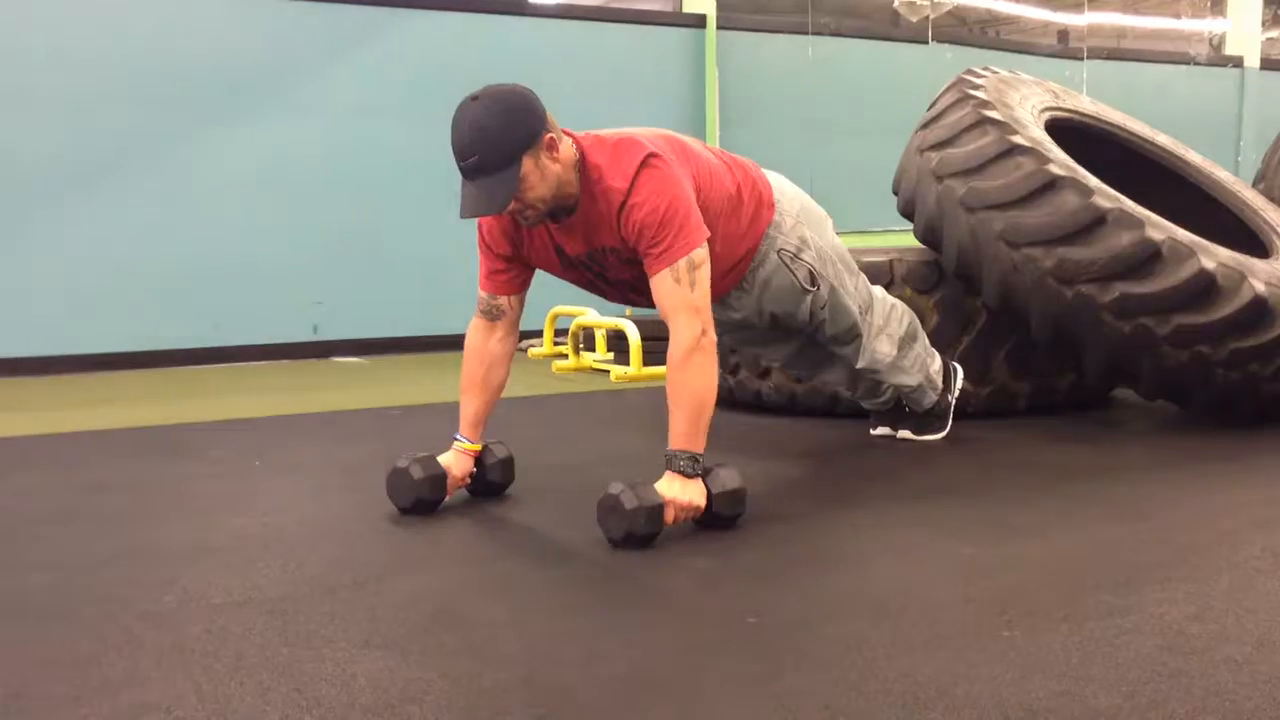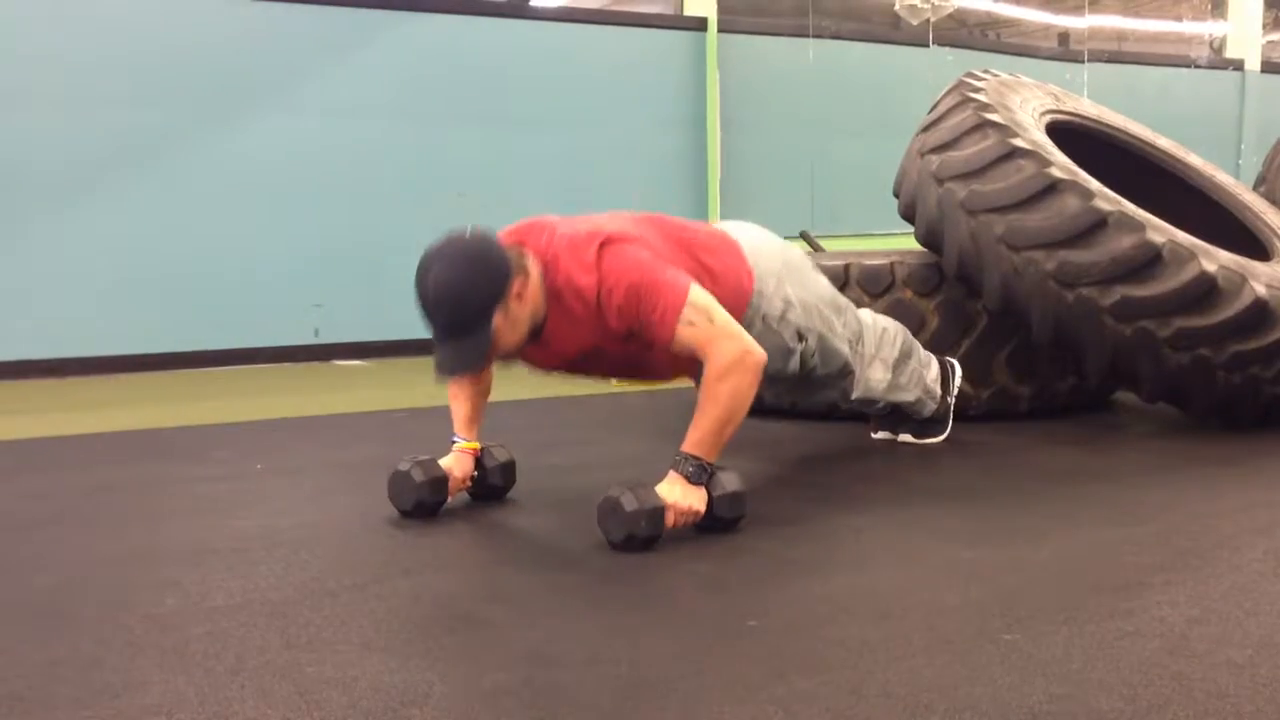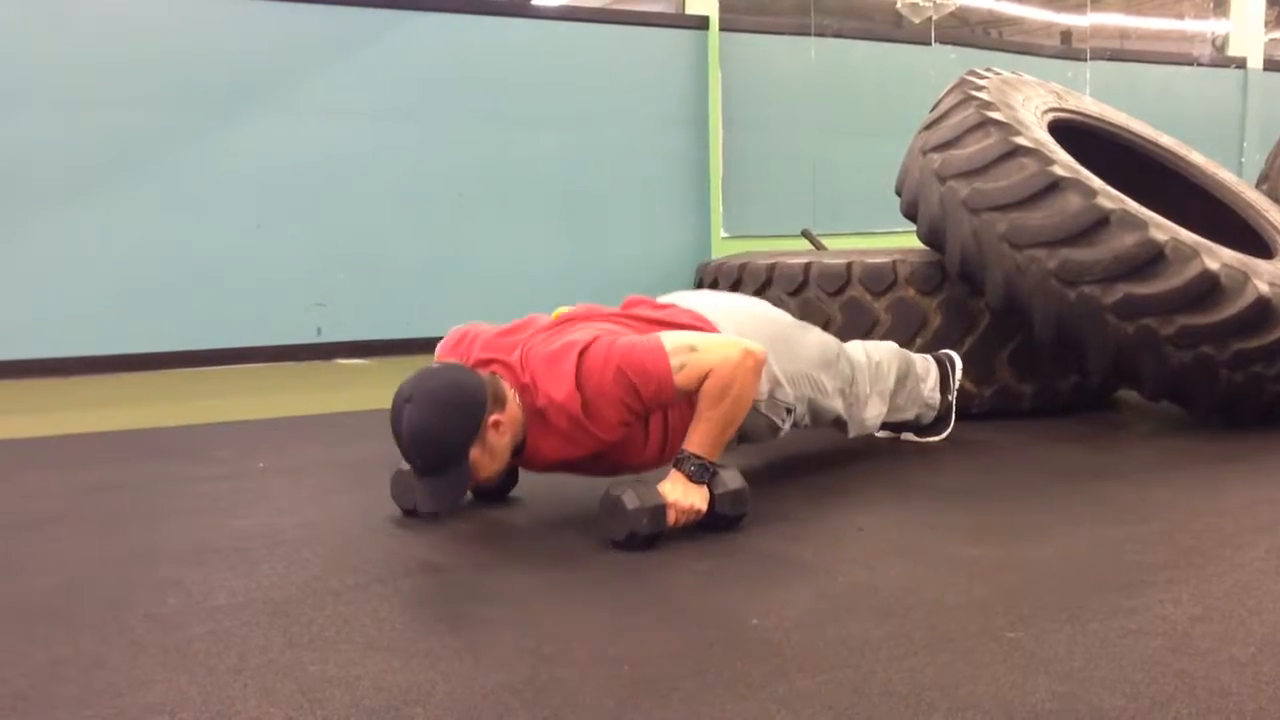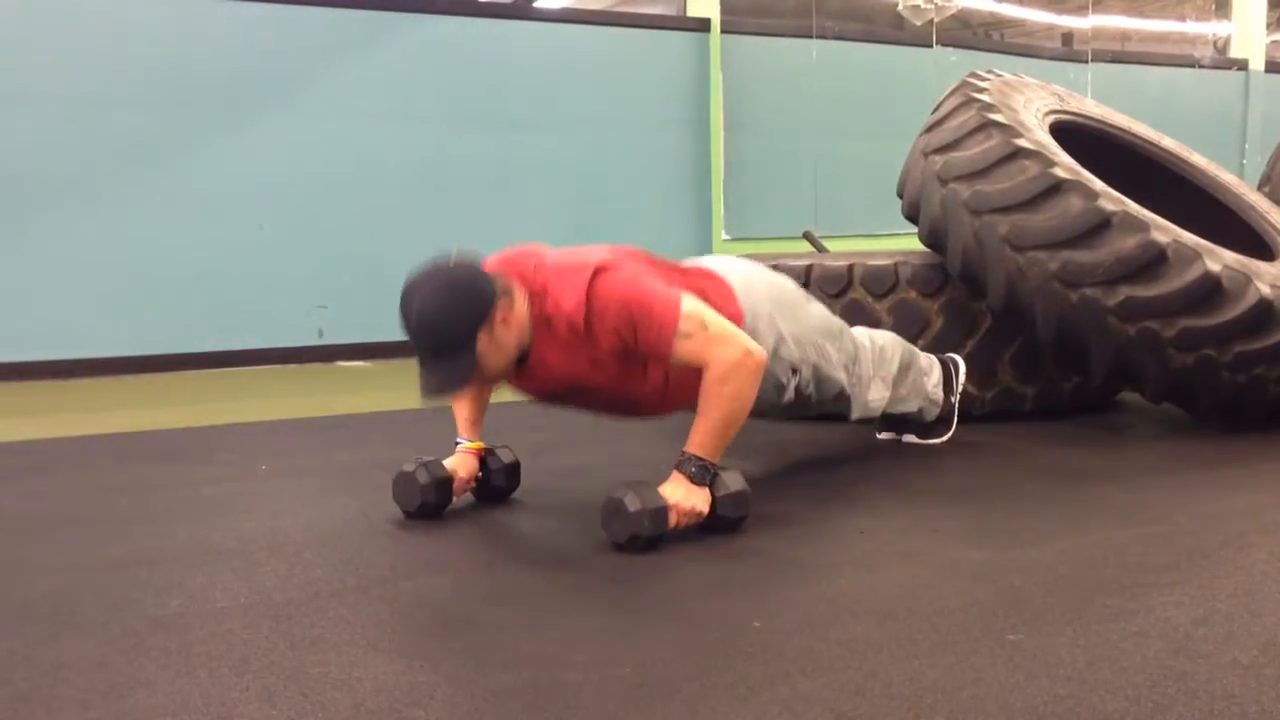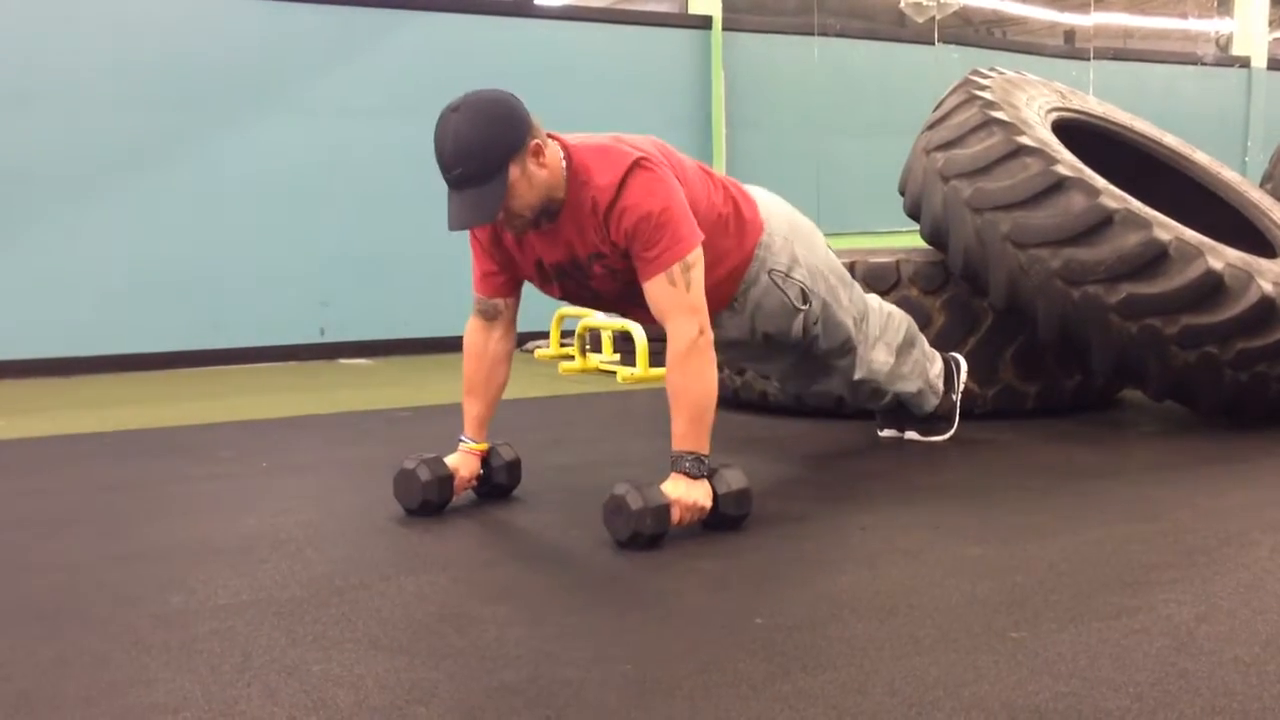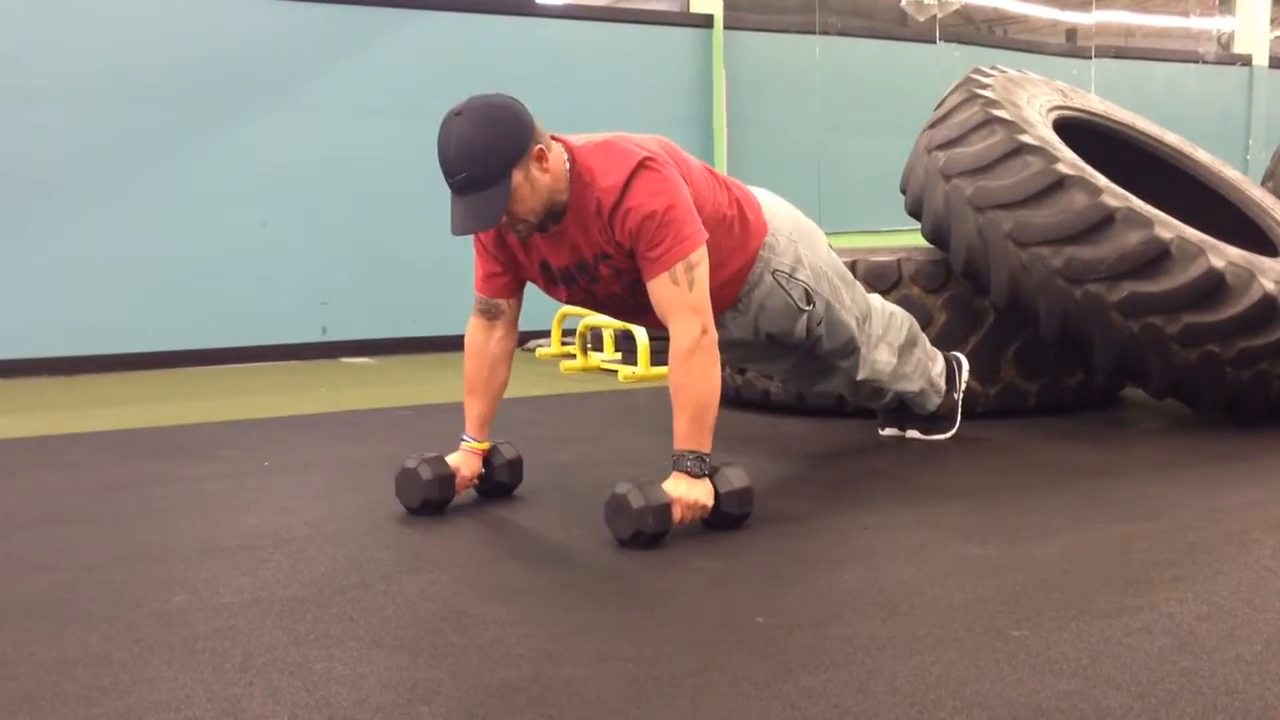
dt=0.4s
person 1, frame 1
left shoulder: (641, 185)
right shoulder: (508, 210)
left elbow: (693, 333)
right elbow: (494, 324)
left wrist: (684, 468)
right wrist: (466, 443)
left hip: (767, 237)
right hip: (706, 276)
left knee: (861, 330)
right knee: (816, 355)
left ankle: (931, 386)
right ankle: (892, 401)
person 1, frame 2
left shoulder: (608, 279)
right shoulder: (487, 283)
left elbow: (742, 357)
right elbow: (467, 357)
left wrist: (690, 474)
right wrist: (464, 442)
left hip: (749, 288)
right hip: (685, 283)
left knee: (852, 354)
right knee: (822, 373)
left ankle: (931, 383)
right ankle: (902, 398)
person 1, frame 3
left shoulder: (586, 388)
right shoulder: (464, 358)
left elbow: (743, 358)
left wrist: (692, 471)
right wrist: (457, 470)
left hip: (731, 350)
right hip: (670, 332)
left knee: (847, 386)
left ankle: (929, 379)
right ankle: (908, 378)
person 1, frame 4
left shoulder: (599, 300)
right shoulder: (478, 310)
left elbow: (743, 359)
right elbow: (460, 365)
left wrist: (693, 472)
right wrist: (468, 444)
left hip: (741, 323)
right hip: (678, 316)
left knee: (853, 374)
right knee: (829, 389)
left ankle: (933, 384)
right ankle: (912, 394)
person 1, frame 5
left shoulder: (630, 186)
right shoulder: (497, 215)
left elbow: (690, 334)
right elbow: (491, 323)
left wrist: (690, 469)
right wrist: (473, 445)
left hip: (758, 257)
right hip: (706, 298)
left knee: (859, 340)
right knee: (812, 369)
left ankle: (936, 382)
right ankle: (904, 397)
person 1, frame 6
left shoulder: (635, 186)
right shoulder: (499, 214)
left elbow: (694, 333)
right elbow: (491, 323)
left wrist: (691, 468)
right wrist: (473, 444)
left hip: (763, 259)
right hip: (713, 301)
left knee: (861, 341)
right knee: (818, 369)
left ankle: (938, 381)
right ankle: (904, 396)
